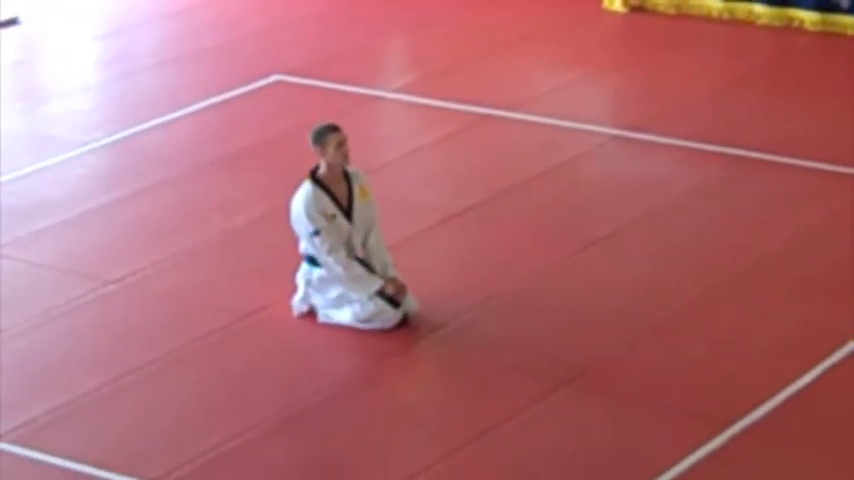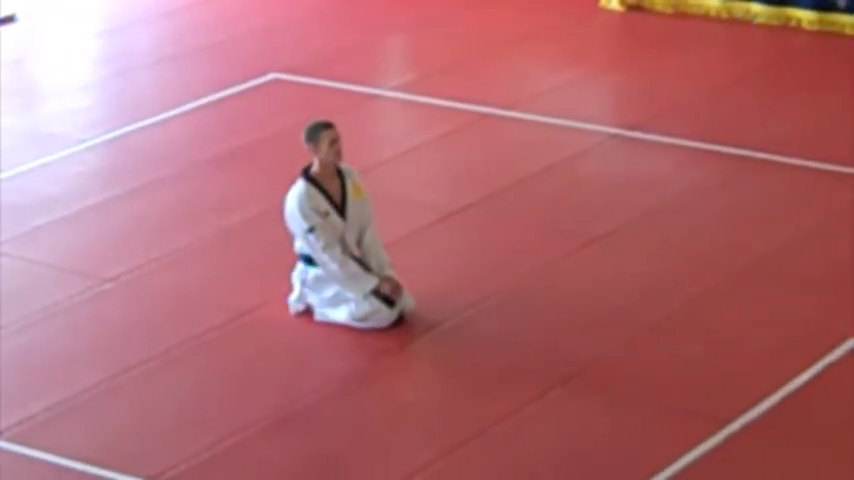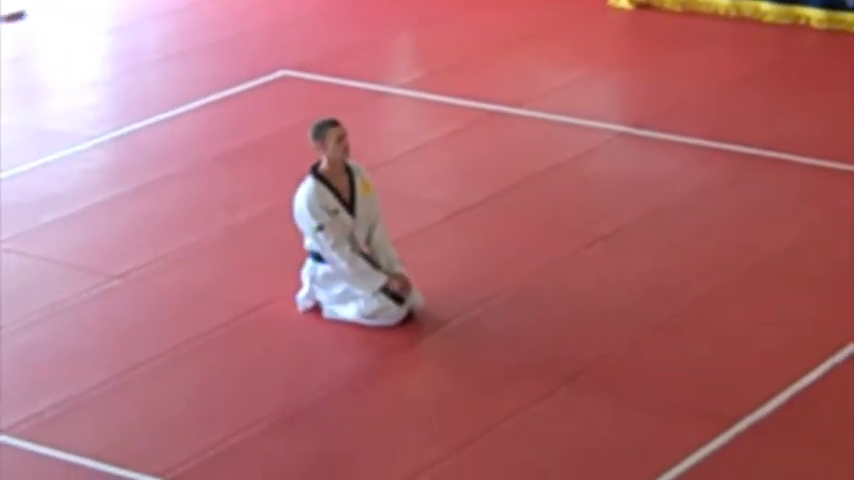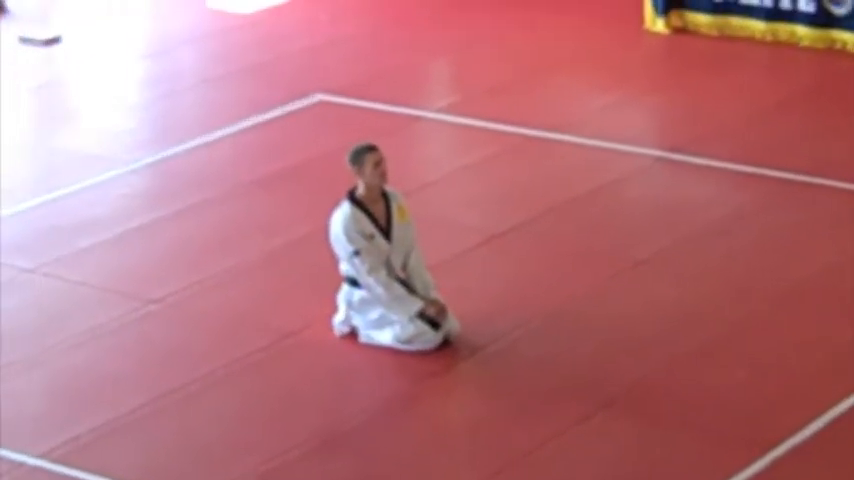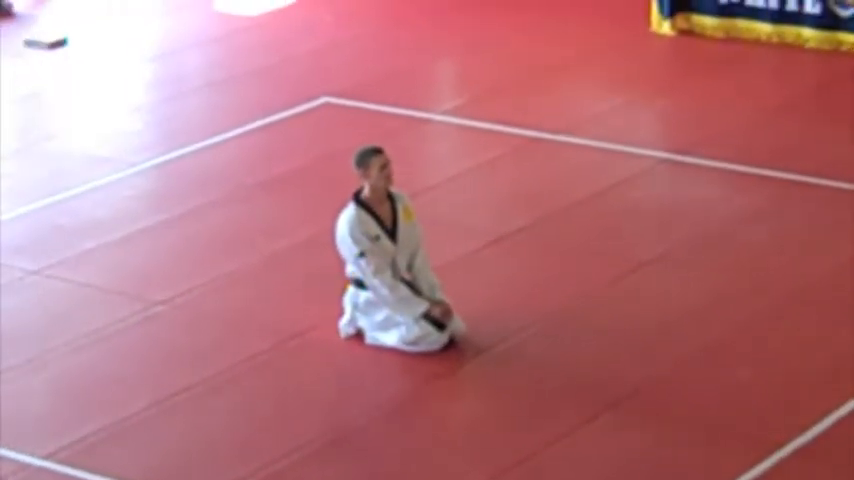
dt=0.3s
person 1, frame 1
left shoulder: (355, 179)
right shoulder: (307, 201)
left elbow: (372, 233)
right elbow: (332, 258)
left wrist: (388, 274)
right wrist: (380, 285)
left hip: (354, 264)
right hip: (327, 275)
left knee: (407, 306)
right knee: (389, 314)
right ankle: (319, 303)
person 1, frame 2
left shoulder: (349, 176)
right shoulder: (301, 199)
left elbow: (367, 230)
right elbow: (327, 255)
left wrist: (384, 273)
right wrist: (375, 284)
left hip: (351, 262)
right hip: (323, 274)
left knee: (403, 304)
right knee: (384, 313)
right ankle: (314, 301)
person 1, frame 3
left shoulder: (357, 174)
right shoulder: (310, 196)
left elbow: (376, 227)
right elbow: (336, 252)
left wrist: (394, 270)
right wrist: (384, 281)
left hip: (361, 259)
right hip: (333, 270)
left knee: (412, 301)
right knee: (393, 311)
right ankle: (323, 297)
person 1, frame 4
left shoulder: (394, 199)
right shoulder: (346, 221)
left elbow: (411, 253)
right elbow: (372, 277)
left wrist: (430, 296)
right wrist: (420, 307)
left hip: (398, 284)
right hip: (368, 296)
left knee: (448, 327)
right knee: (428, 336)
right ankle: (359, 322)
person 1, frame 5
left shoulder: (400, 201)
right shoulder: (352, 223)
left elbow: (417, 255)
right elbow: (378, 279)
left wrist: (435, 297)
right wrist: (426, 308)
left hip: (404, 285)
right hip: (374, 297)
left knee: (453, 328)
right knee: (433, 337)
right ankle: (364, 322)
